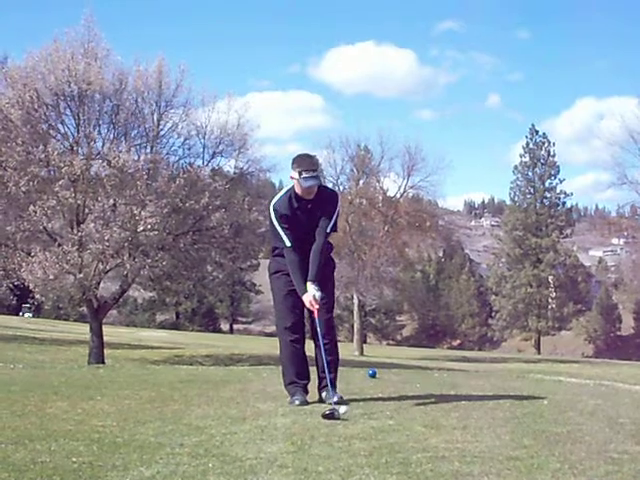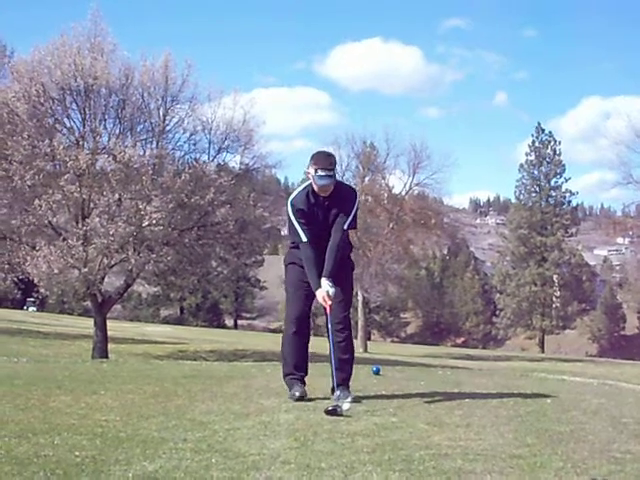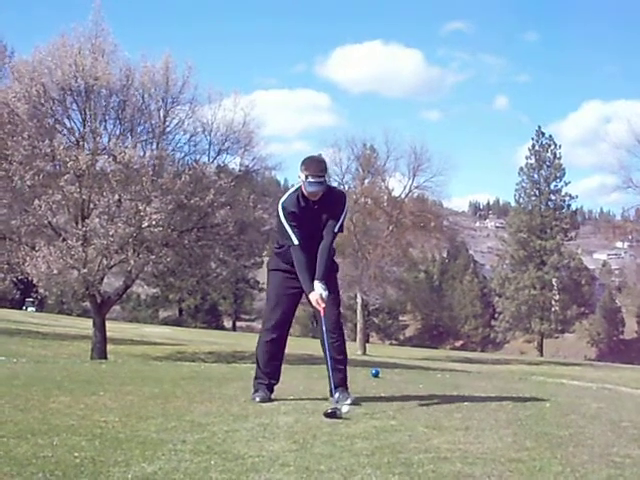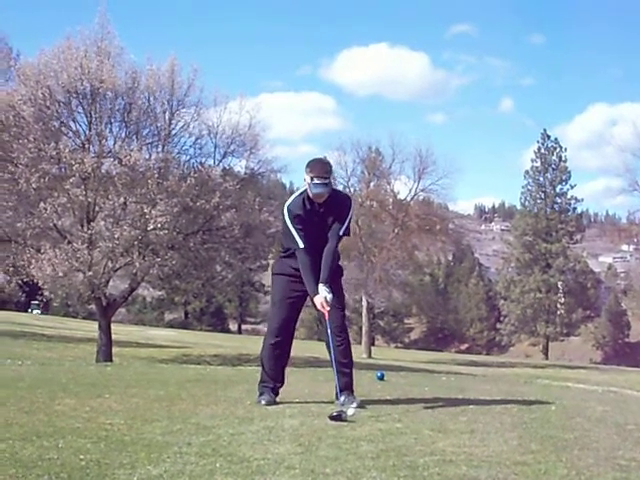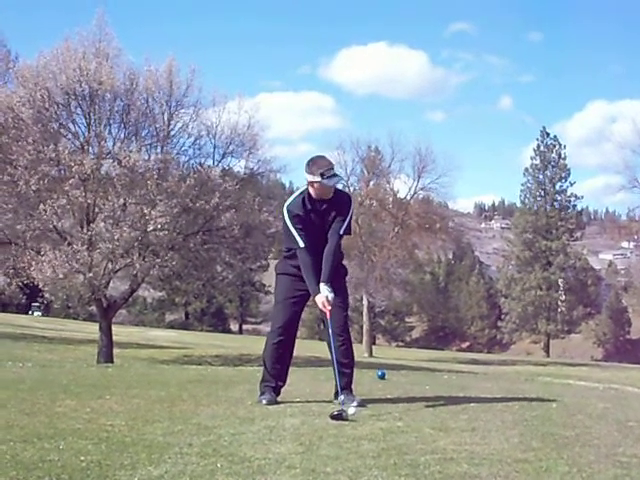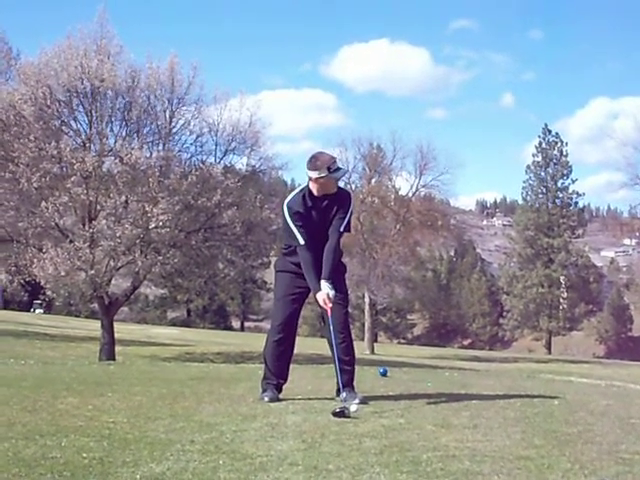
dt=0.5s
person 1, frame 1
left shoulder: (330, 198)
right shoulder: (279, 205)
left elbow: (321, 241)
right elbow: (290, 250)
left wrist: (312, 282)
right wrist: (302, 289)
left hip: (319, 265)
right hip: (285, 267)
left knee: (325, 323)
right knee: (289, 326)
left ankle: (328, 386)
right ankle: (296, 388)
person 1, frame 2
left shoulder: (348, 195)
right shoulder: (297, 200)
left elbow: (338, 238)
right elbow: (306, 245)
left wrist: (327, 278)
right wrist: (316, 285)
left hip: (337, 263)
right hip: (302, 261)
left knee: (341, 321)
right knee: (296, 318)
left ankle: (341, 385)
right ankle: (295, 380)
person 1, frame 3
left shoulder: (338, 198)
right shoulder: (287, 204)
left elbow: (328, 241)
right elbow: (297, 248)
left wrist: (319, 281)
right wrist: (309, 288)
left hip: (323, 267)
right hip: (286, 266)
left knee: (333, 323)
right knee: (274, 324)
left ankle: (340, 387)
right ankle: (263, 385)
person 1, frame 4
left shoulder: (342, 202)
right shoulder: (293, 207)
left elbow: (332, 244)
right elbow: (302, 251)
left wrist: (324, 285)
right wrist: (313, 292)
left hip: (328, 270)
right hip: (291, 270)
left knee: (338, 327)
right knee: (278, 327)
left ankle: (345, 391)
right ankle: (268, 388)
person 1, frame 5
left shoulder: (343, 201)
right shoulder: (293, 206)
left elbow: (333, 243)
right elbow: (303, 250)
left wrist: (325, 284)
right wrist: (315, 291)
left hip: (330, 270)
right hip: (294, 269)
left knee: (340, 327)
right knee: (282, 326)
left ankle: (344, 390)
right ankle: (269, 388)
person 1, frame 6
left shoulder: (343, 198)
right shoulder: (293, 204)
left elbow: (333, 241)
right elbow: (303, 248)
left wrist: (326, 281)
right wrist: (315, 289)
left hip: (330, 267)
right hip: (293, 266)
left knee: (340, 324)
right knee: (282, 323)
left ankle: (346, 387)
right ankle: (271, 385)
